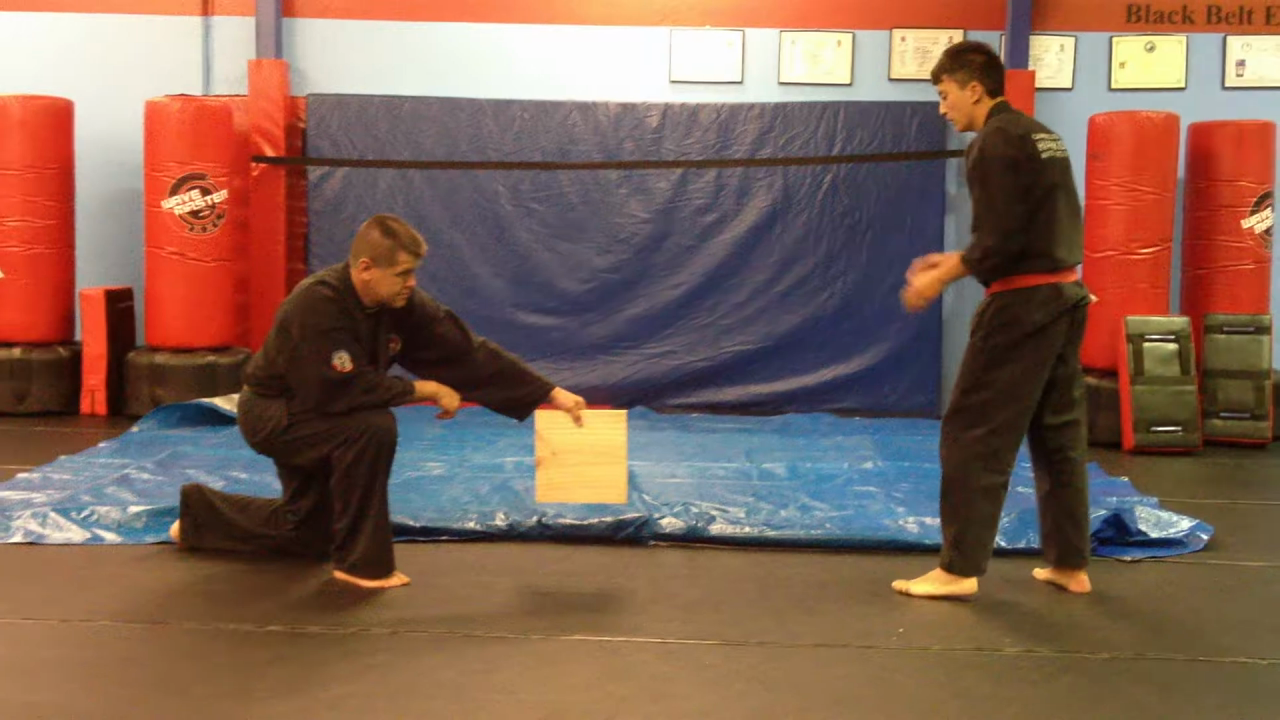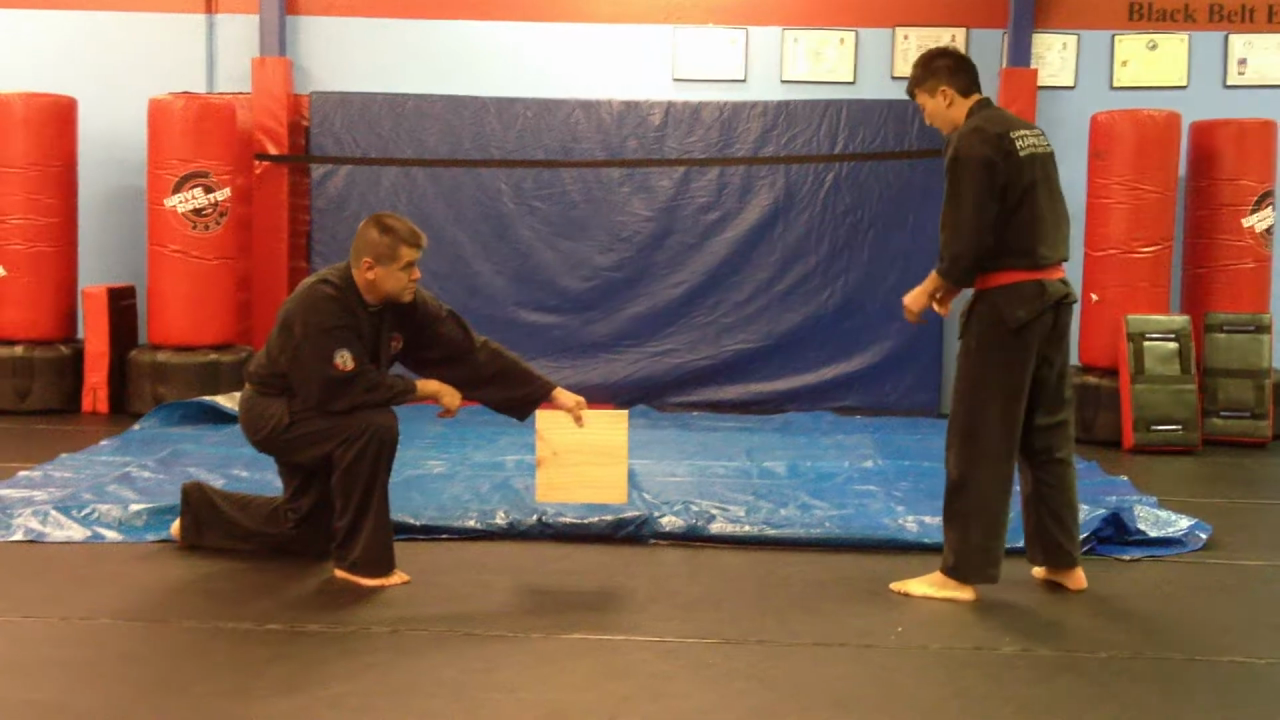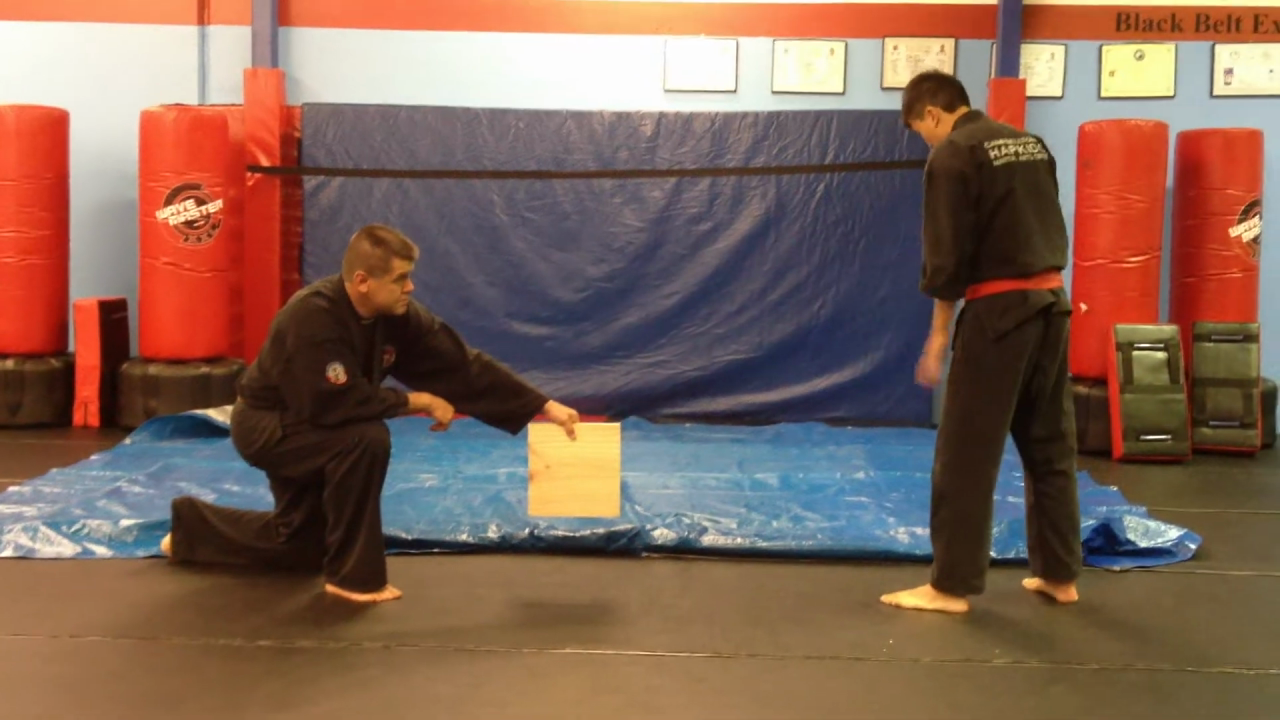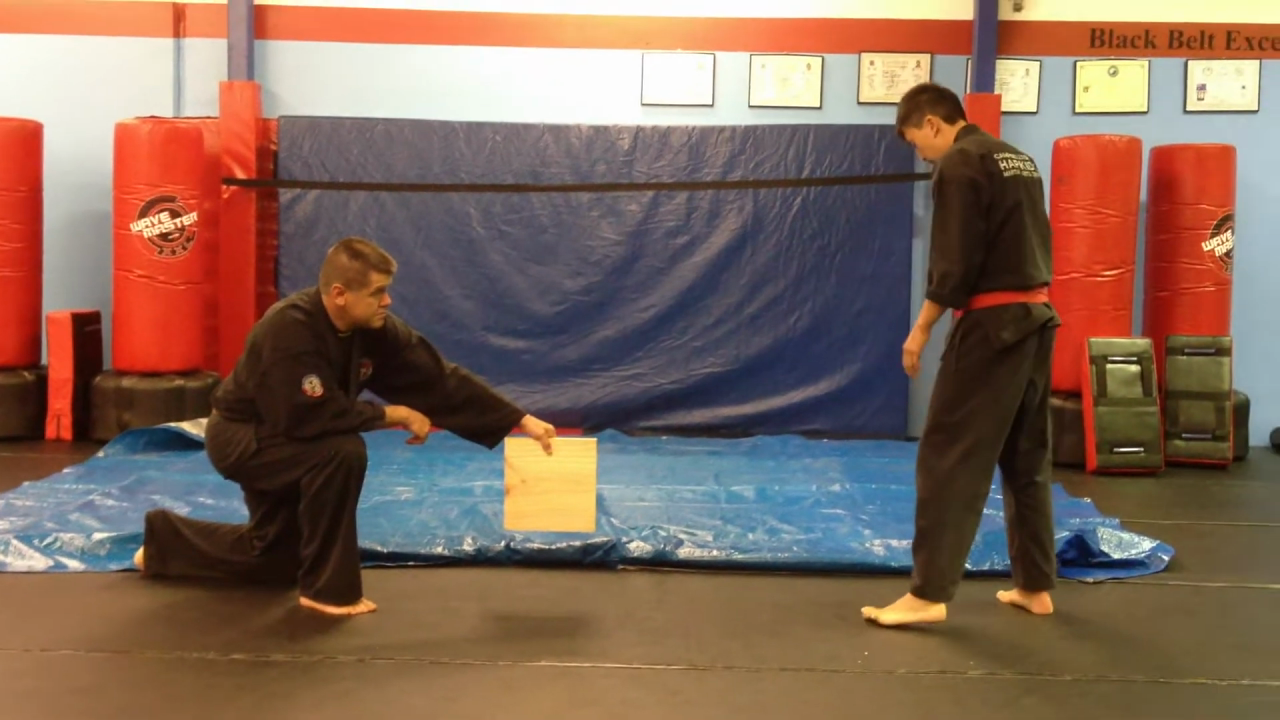
dt=0.4s
person 1, frame 1
left shoulder: (995, 144)
right shoulder: (1041, 136)
left elbow: (998, 242)
left wrist: (942, 278)
right wrist: (954, 259)
left hip: (1024, 303)
right hip: (1064, 295)
left knee: (974, 431)
right knee: (1060, 435)
left ankle: (960, 567)
right ankle: (1070, 564)
person 1, frame 2
left shoulder: (972, 144)
right shoulder: (1028, 133)
left elbow: (966, 241)
left wrist: (929, 289)
right wrist: (953, 283)
left hip: (1008, 302)
right hip: (1051, 292)
left knee: (978, 440)
right knee: (1047, 434)
left ankle: (962, 573)
right ankle: (1063, 561)
person 1, frame 3
left shoulder: (952, 156)
right shoulder: (1031, 144)
left elbow: (947, 254)
right elbow: (1050, 231)
left wrist: (939, 333)
left hip: (999, 309)
right hip: (1050, 302)
left knee: (965, 450)
right knee: (1050, 444)
left ankle: (952, 584)
right ankle: (1059, 573)
person 1, frame 4
left shoulder: (958, 165)
right shoulder: (1020, 160)
left elbow: (953, 263)
left wrist: (921, 330)
left hip: (993, 322)
right hip: (1037, 317)
left knee: (950, 455)
right knee: (1028, 457)
left ankle: (930, 592)
right ankle: (1035, 586)
person 2, frame 1
left shoulder: (400, 303)
right shoulder: (317, 305)
left elbow: (467, 352)
right elbow: (346, 390)
left wrist: (549, 392)
right wrist: (426, 389)
left hip: (314, 410)
right hip: (273, 412)
left knee: (310, 533)
right knee: (372, 428)
left ankle: (198, 512)
right ankle: (359, 560)
person 2, frame 2
left shoulder: (403, 301)
right shoulder: (320, 304)
left elbow: (469, 351)
right elbow: (347, 389)
left wrist: (551, 392)
right wrist: (428, 389)
left hip: (315, 410)
right hip: (274, 410)
left knee: (310, 531)
right knee: (374, 427)
left ankle: (199, 512)
right ankle: (360, 560)
person 2, frame 3
left shoulder: (396, 314)
right shoulder: (313, 317)
left elbow: (461, 364)
right elbow: (339, 402)
left wrist: (543, 405)
right wrist: (419, 401)
left hip: (306, 424)
right hip: (266, 424)
left knee: (302, 547)
right knee: (366, 440)
left ankle: (191, 526)
right ankle: (352, 574)
person 2, frame 4
left shoulder: (374, 328)
right shoulder: (289, 329)
left elbow: (439, 378)
right elbow: (315, 416)
left wrist: (520, 420)
right wrist: (396, 414)
left hip: (284, 436)
right hip: (241, 437)
left knee: (277, 558)
right knee: (342, 453)
left ankle: (163, 540)
right ankle: (327, 588)
